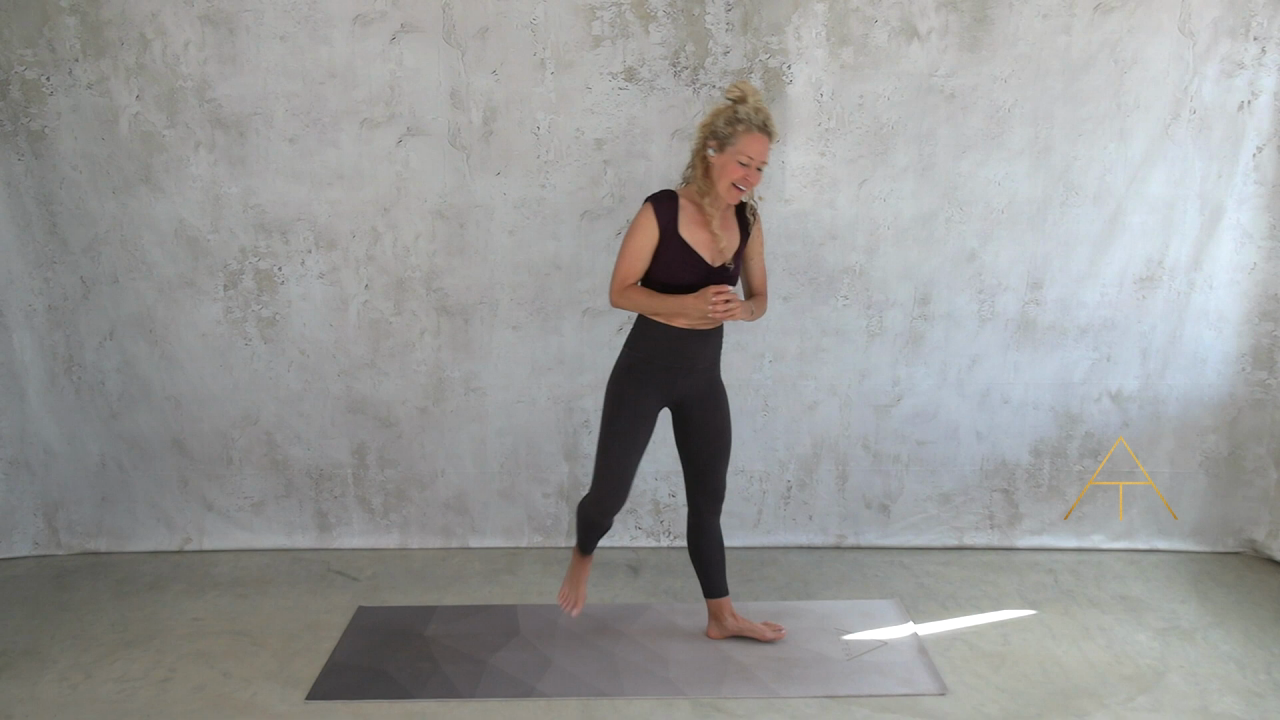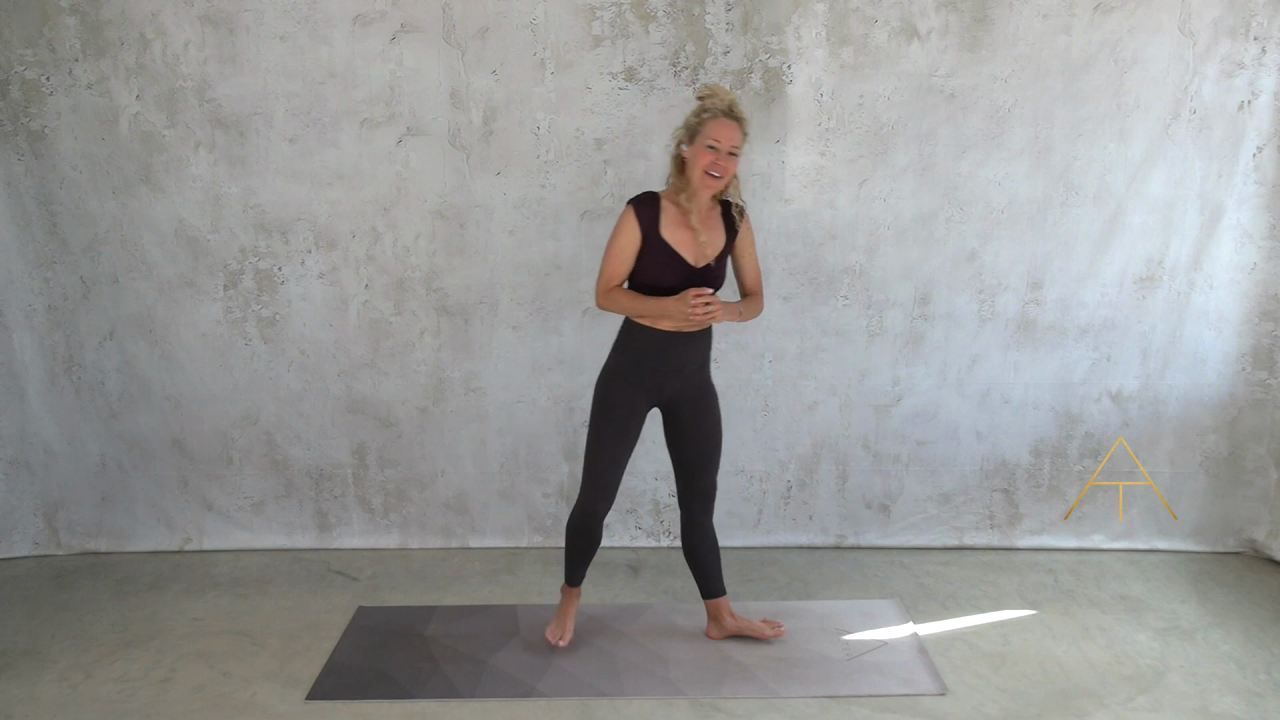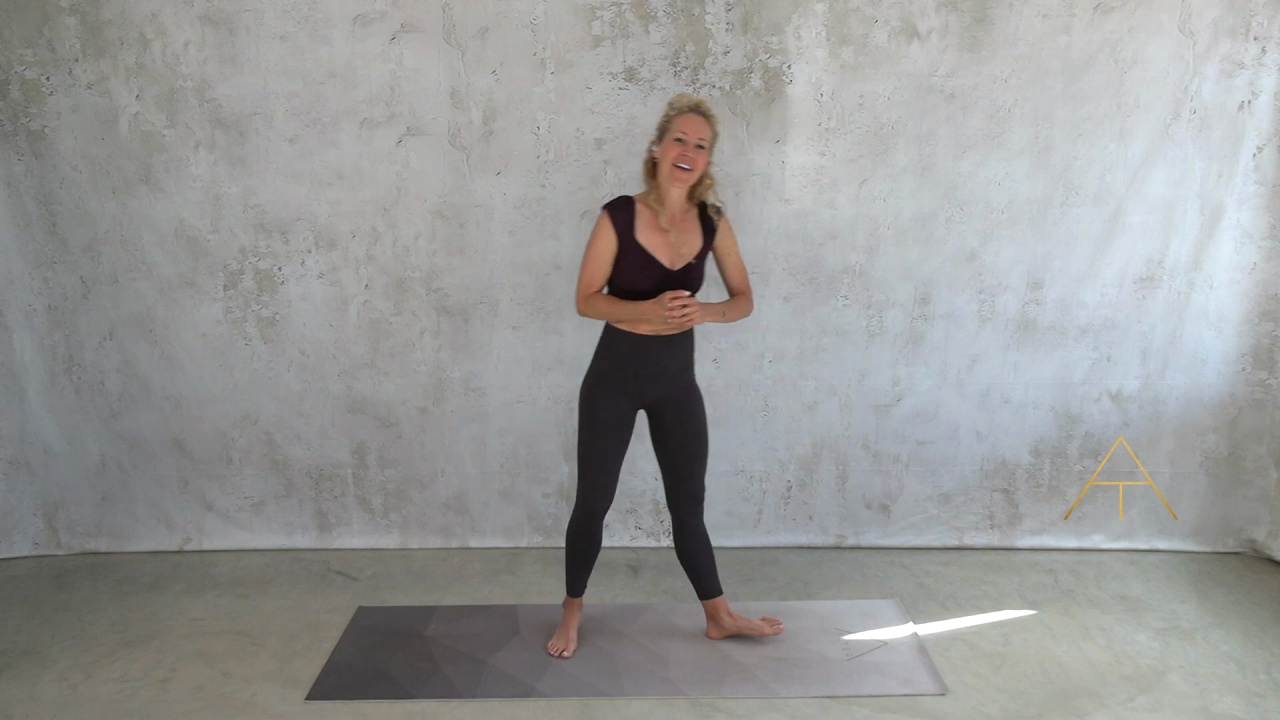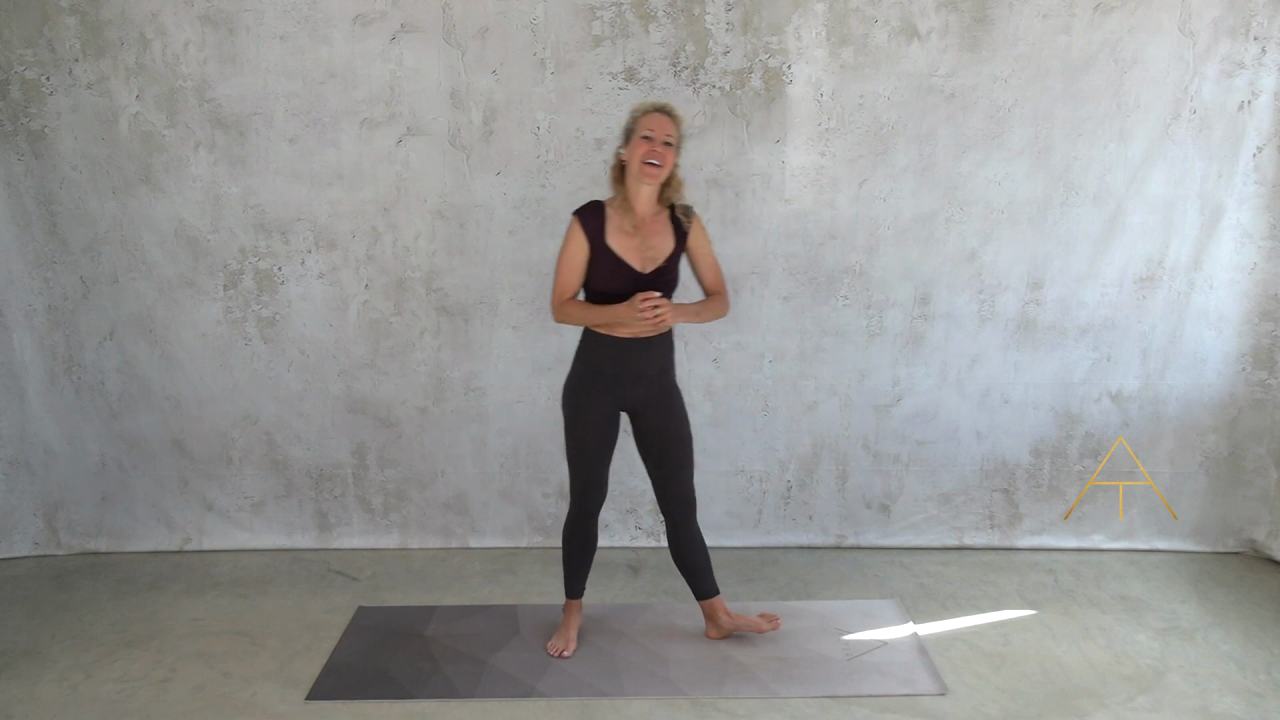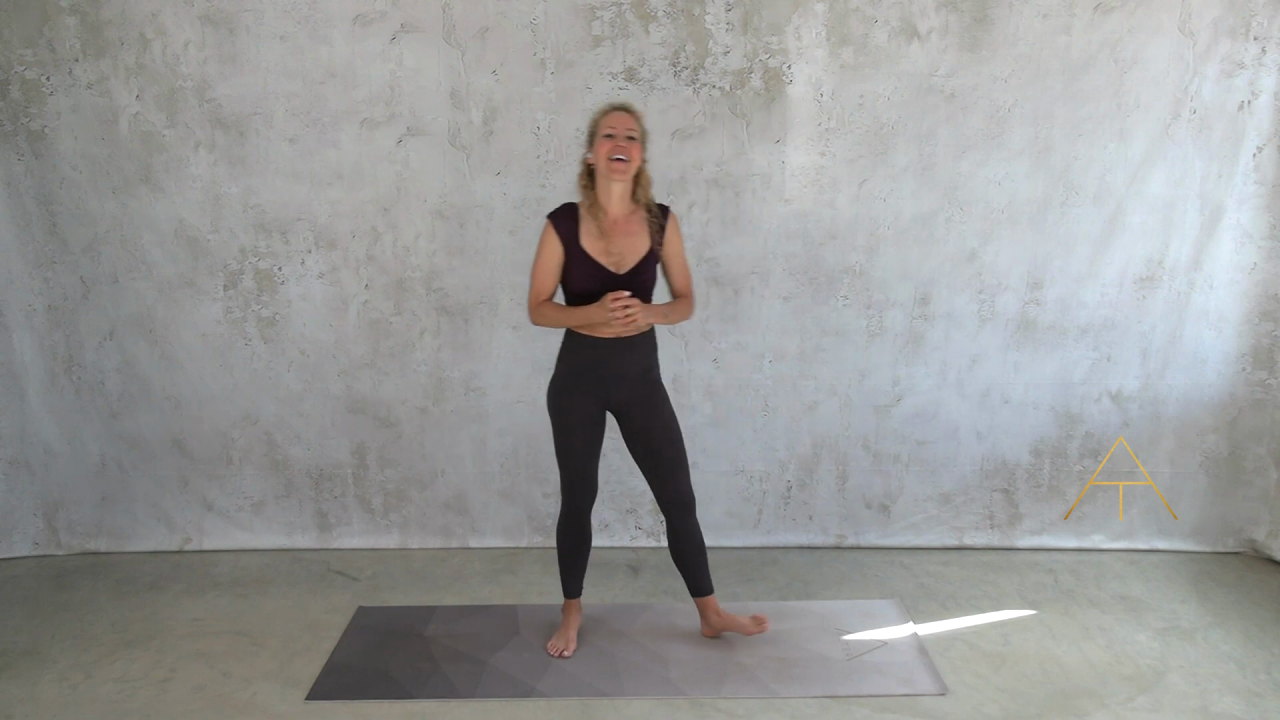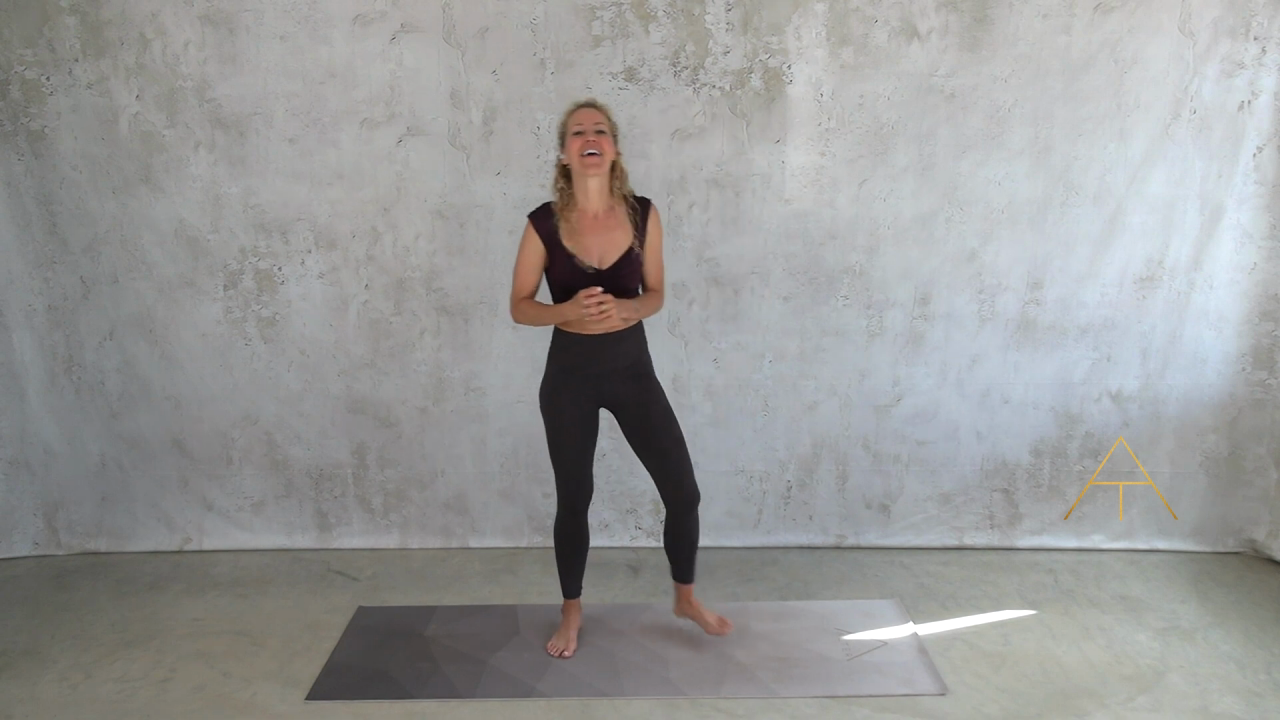
dt=0.1s
person 1, frame 1
left shoulder: (747, 220)
right shoulder: (659, 210)
left elbow: (758, 297)
right elbow: (620, 292)
left wrist: (741, 309)
right wrist: (690, 305)
left hip: (703, 374)
right hip: (645, 366)
left knee: (708, 500)
right knee: (610, 492)
left ankle: (722, 616)
right ankle: (582, 555)
person 1, frame 2
left shoulder: (734, 220)
right shoulder: (643, 212)
left elbow: (755, 298)
right elbow: (607, 294)
left wrist: (728, 310)
right wrist: (672, 306)
left hip: (693, 375)
right hip: (632, 368)
left knee: (699, 500)
right knee: (596, 495)
left ankle: (720, 615)
right ankle: (571, 595)
person 1, frame 3
left shoulder: (713, 222)
right shoulder: (617, 216)
left elbow: (743, 299)
right elbow: (587, 299)
left wrist: (705, 311)
right wrist: (644, 311)
left hip: (675, 375)
right hip: (615, 374)
left knee: (688, 505)
right knee: (593, 500)
left ankle: (719, 615)
right ankle: (572, 611)
person 1, frame 4
left shoulder: (685, 224)
right shoulder: (589, 220)
left elbow: (719, 300)
right elbow: (562, 306)
left wrist: (677, 313)
right wrist: (620, 312)
left hip: (655, 376)
right hip: (595, 376)
left knee: (680, 505)
right knee: (586, 501)
left ankle: (717, 614)
right ankle: (572, 612)
person 1, frame 5
left shoulder: (661, 221)
right shoulder: (563, 223)
left elbow: (685, 301)
right elbow: (538, 308)
left wrist: (649, 314)
right wrist: (590, 315)
left hip: (640, 373)
right hip: (578, 375)
left knee: (677, 499)
right knee: (577, 499)
left ankle: (709, 613)
right ankle: (572, 612)
person 1, frame 6
left shoulder: (642, 215)
right shoulder: (543, 222)
left elbow: (655, 294)
right elbow: (519, 307)
left wrist: (625, 309)
right wrist: (568, 310)
left hip: (632, 367)
right hip: (570, 373)
left knee: (683, 489)
right knee: (574, 498)
left ankle: (685, 596)
right ankle: (571, 612)
